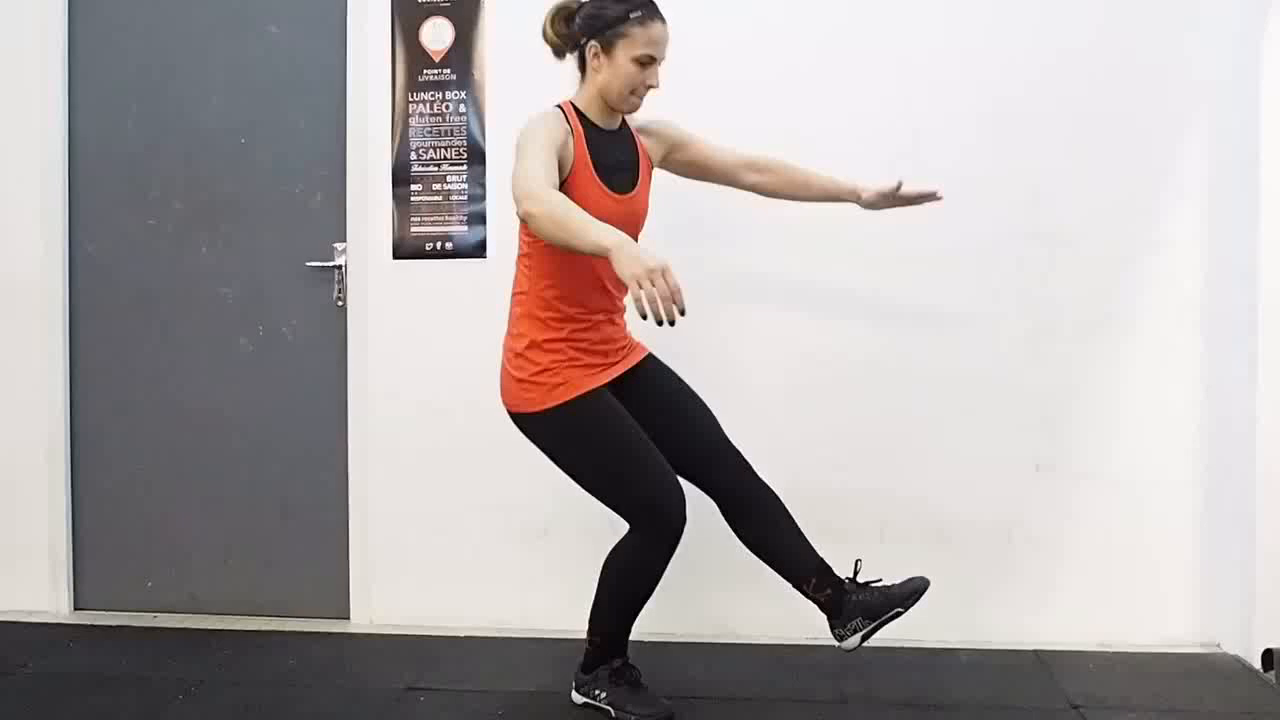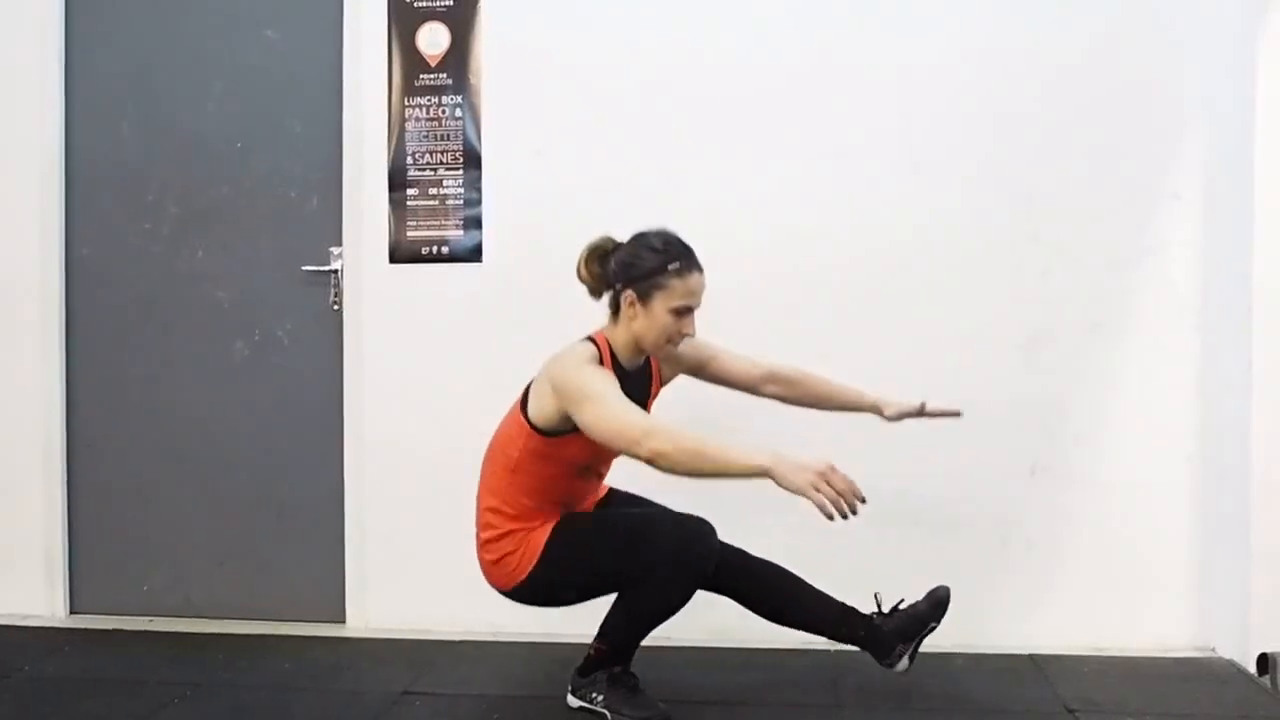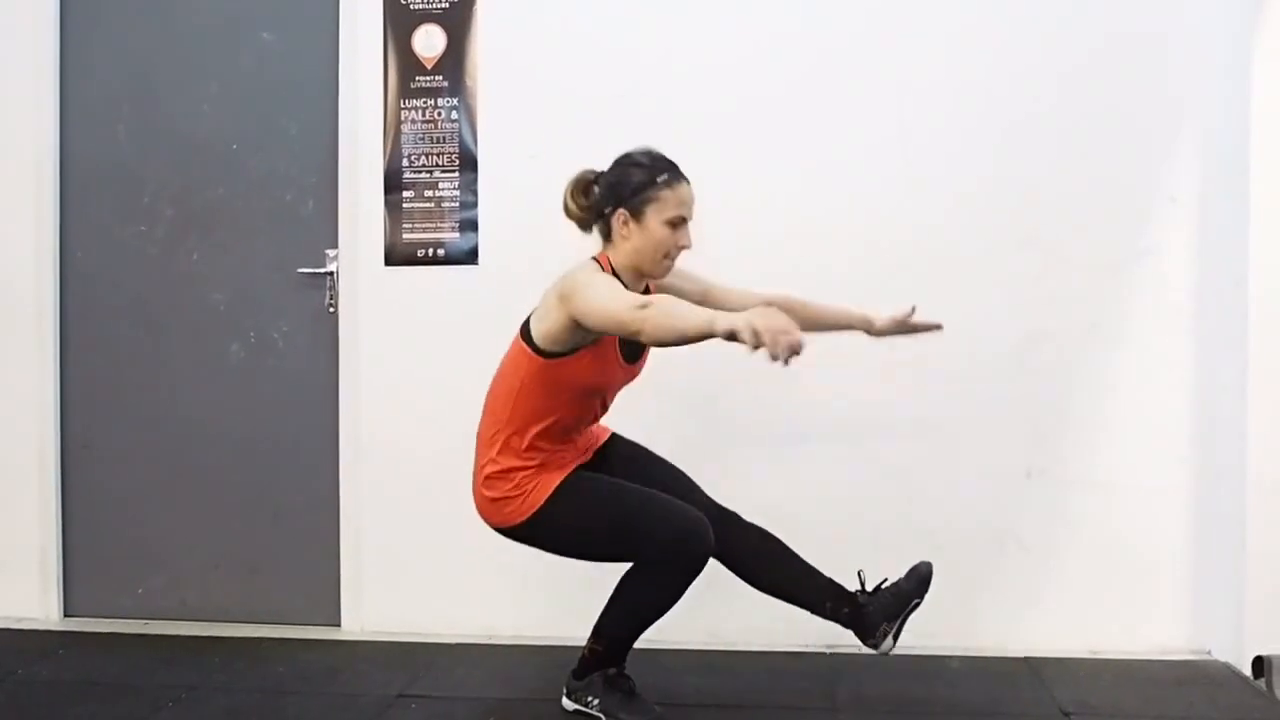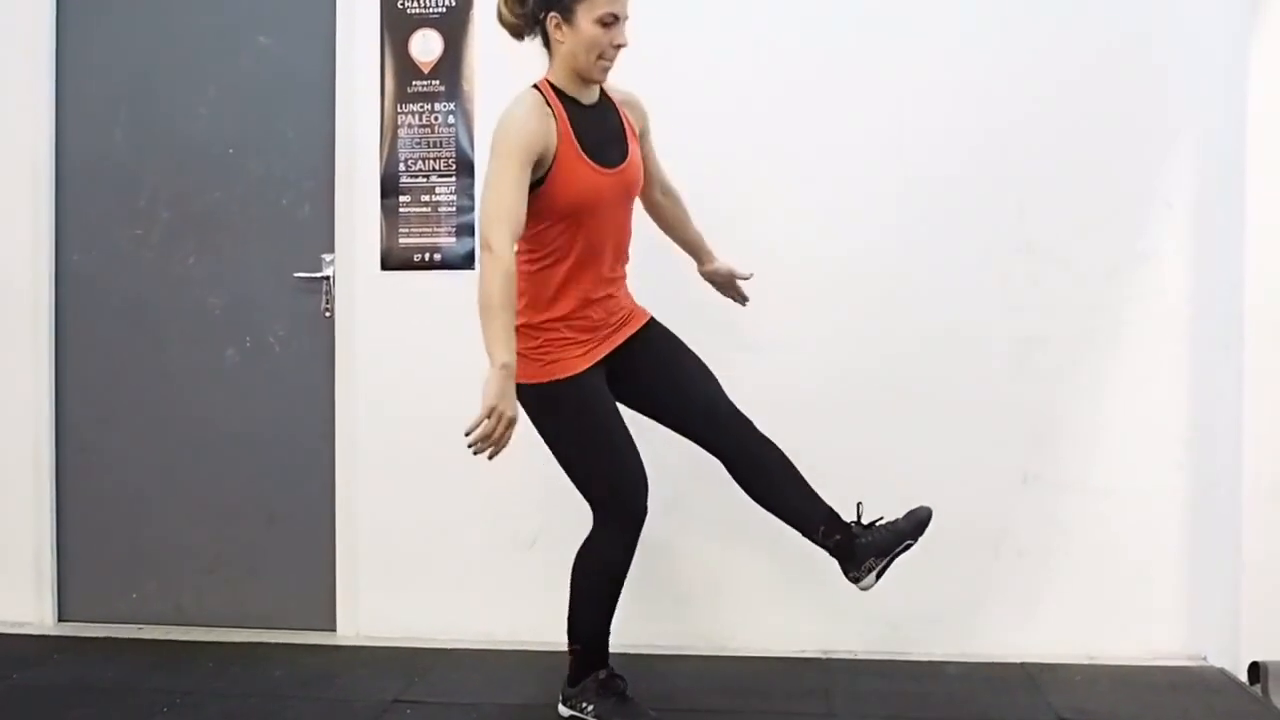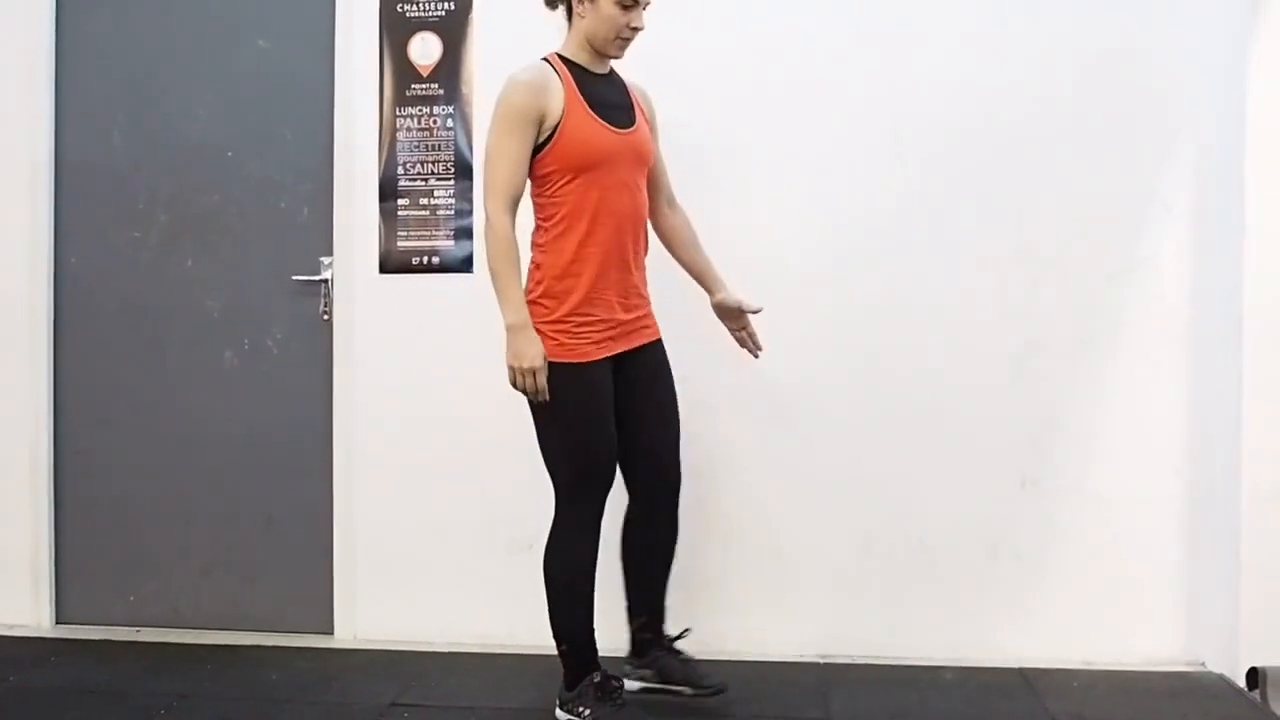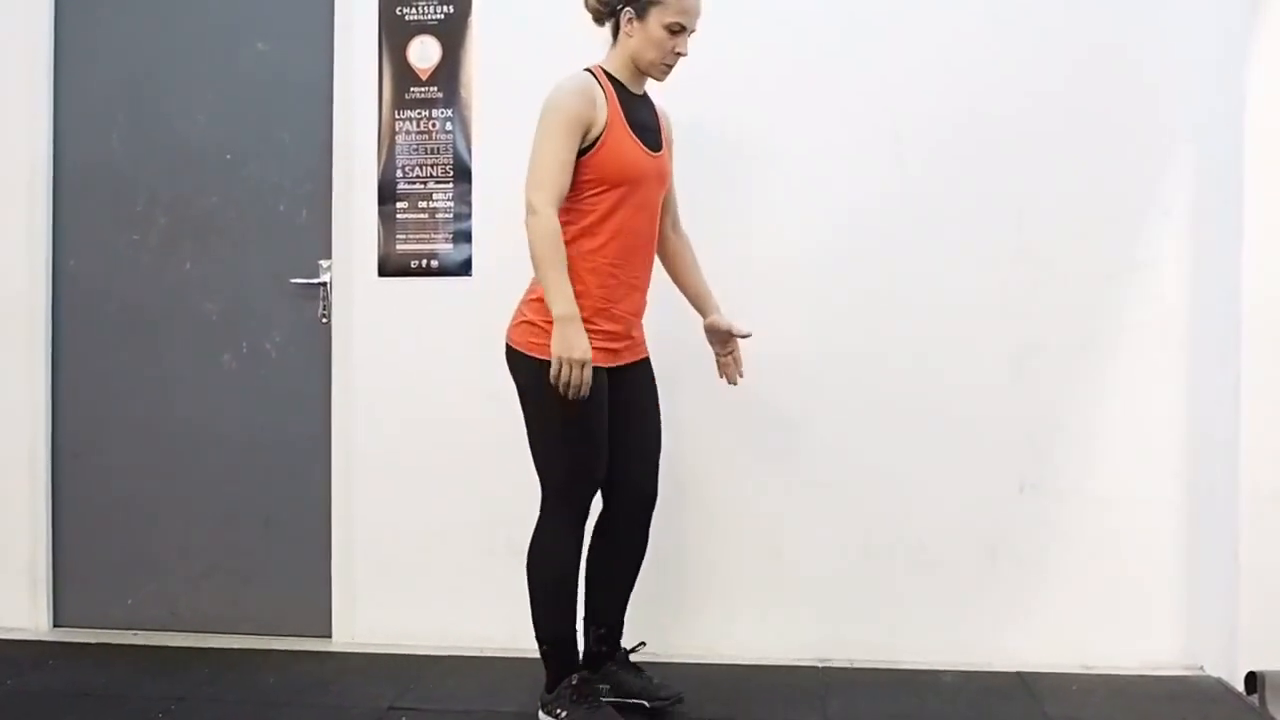
dt=0.5s
person 1, frame 1
left shoulder: (647, 138)
right shoulder: (549, 133)
left elbow: (751, 170)
right elbow: (537, 203)
left wrist: (859, 193)
right wrist: (622, 248)
left hip: (614, 359)
right hip: (550, 375)
left knee: (726, 471)
right knee: (659, 508)
left ankle: (842, 602)
person 1, frame 2
left shoulder: (664, 353)
right shoulder: (577, 373)
left elbow: (767, 378)
right elbow: (653, 445)
left wrist: (878, 405)
right wrist: (774, 464)
left hip: (575, 506)
right hip: (522, 542)
left knee: (722, 562)
right knee: (688, 545)
left ankle: (876, 632)
right ankle: (598, 675)
person 1, frame 3
left shoulder: (660, 281)
right shoulder: (585, 286)
left elbow: (757, 303)
right elbow: (643, 321)
left wrist: (867, 323)
right wrist: (732, 324)
left hip: (579, 449)
right hip: (521, 480)
left knee: (719, 526)
right knee: (682, 537)
left ankle: (861, 613)
person 1, frame 4
left shoulder: (627, 111)
right shoulder: (528, 122)
left elbow: (656, 192)
right elbow: (496, 248)
left wrist: (706, 260)
right wrist: (501, 373)
left hip: (619, 324)
right hip: (548, 347)
left knee: (731, 430)
right knee: (621, 504)
left ankle: (851, 545)
person 1, frame 5
left shoulder: (637, 100)
right shoulder: (533, 88)
left elbow: (662, 205)
right elbow: (499, 213)
left wrist: (716, 290)
right wrist: (518, 326)
left hip: (634, 333)
right hip: (564, 338)
left knee: (659, 485)
right knee: (583, 501)
left ankle: (649, 647)
person 1, frame 6
left shoulder: (655, 119)
right shoulder: (578, 97)
left elbow: (666, 228)
right elbow: (541, 210)
left wrist: (710, 314)
right wrist: (565, 320)
left hip: (623, 349)
right hip: (559, 344)
left knee: (633, 504)
right knee: (568, 507)
left ankle: (605, 662)
